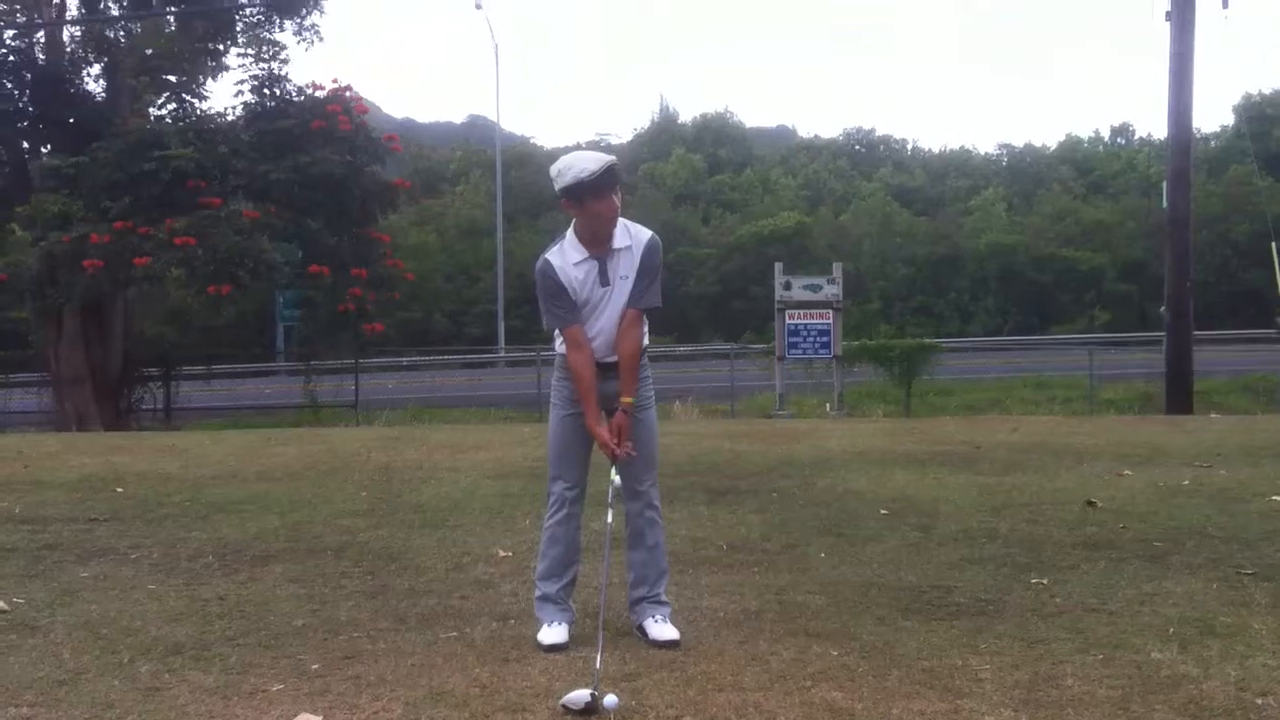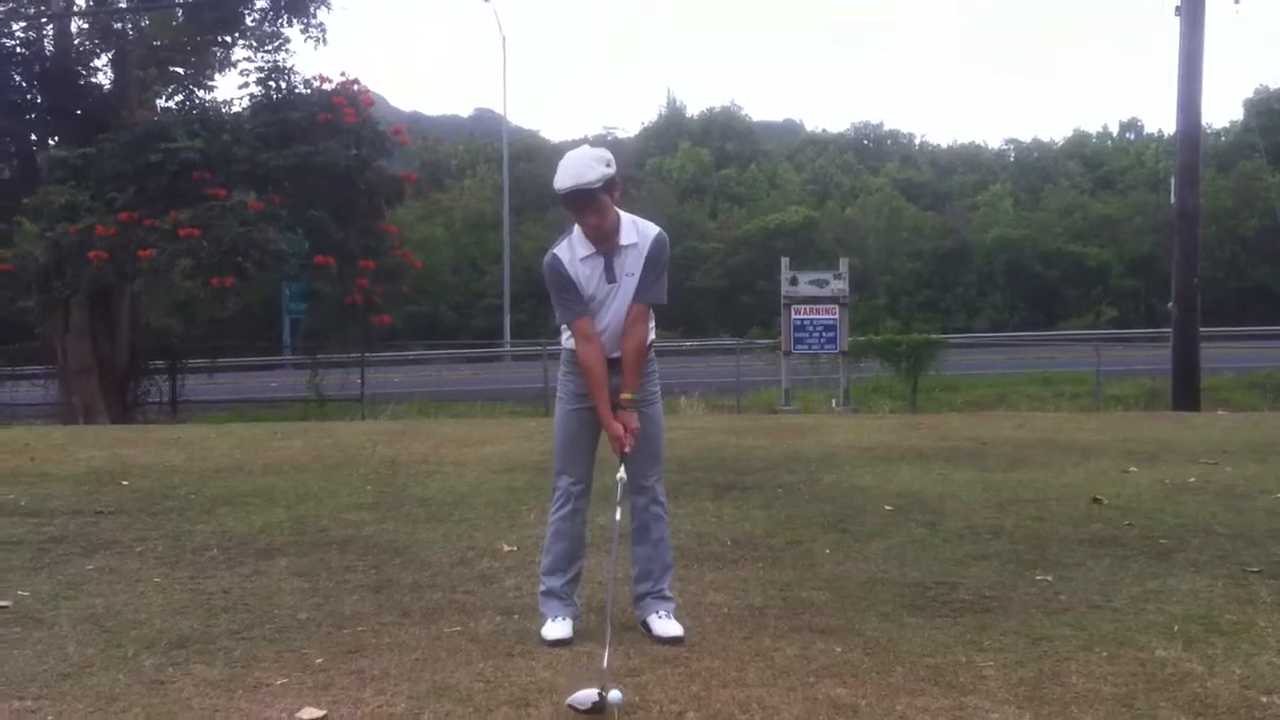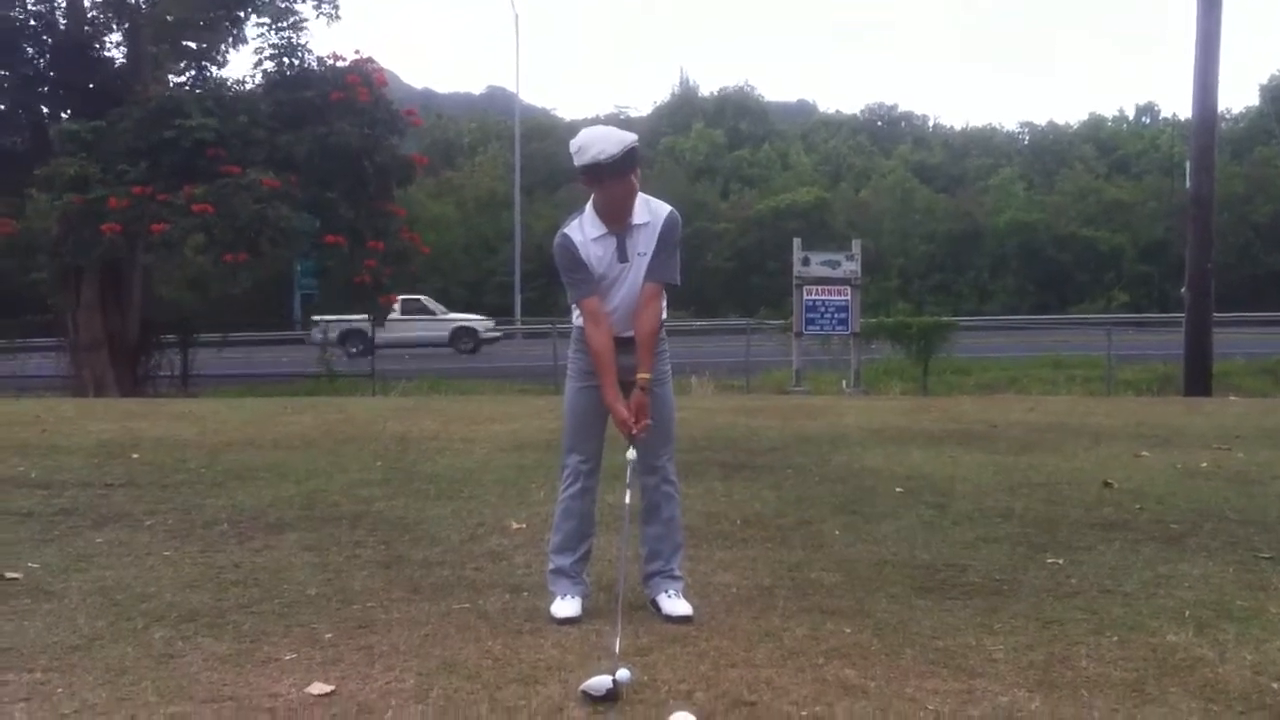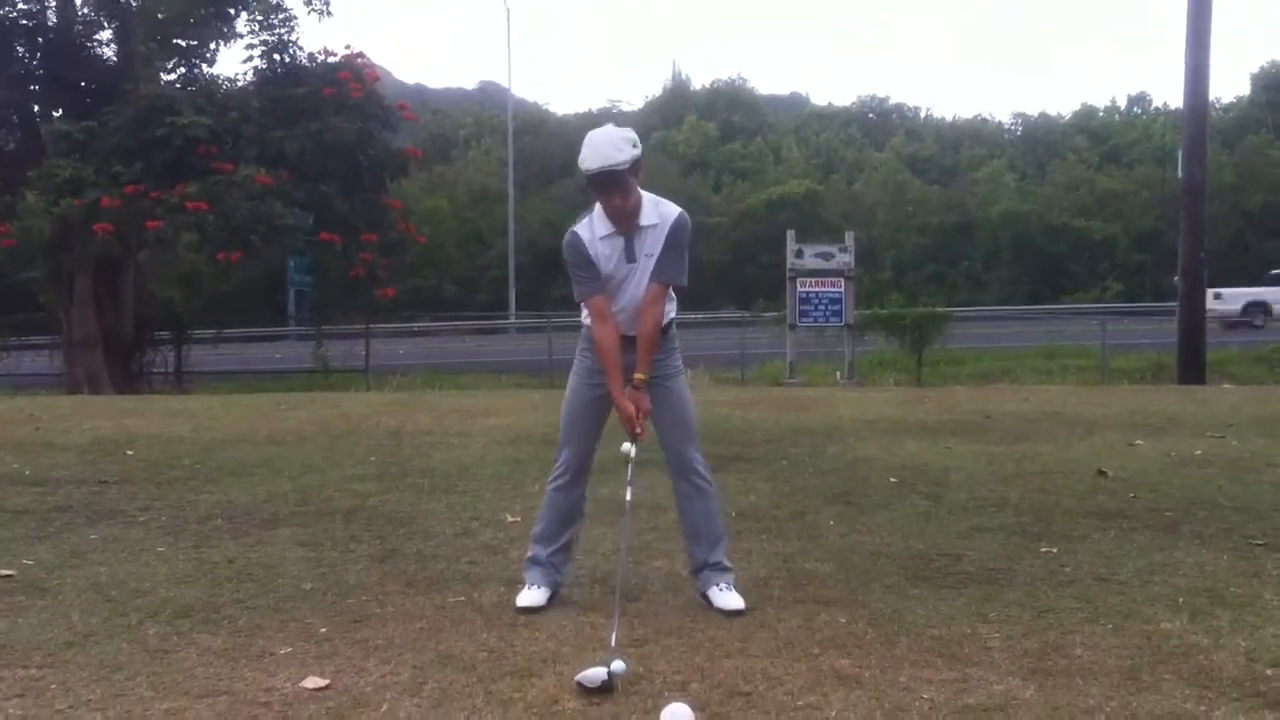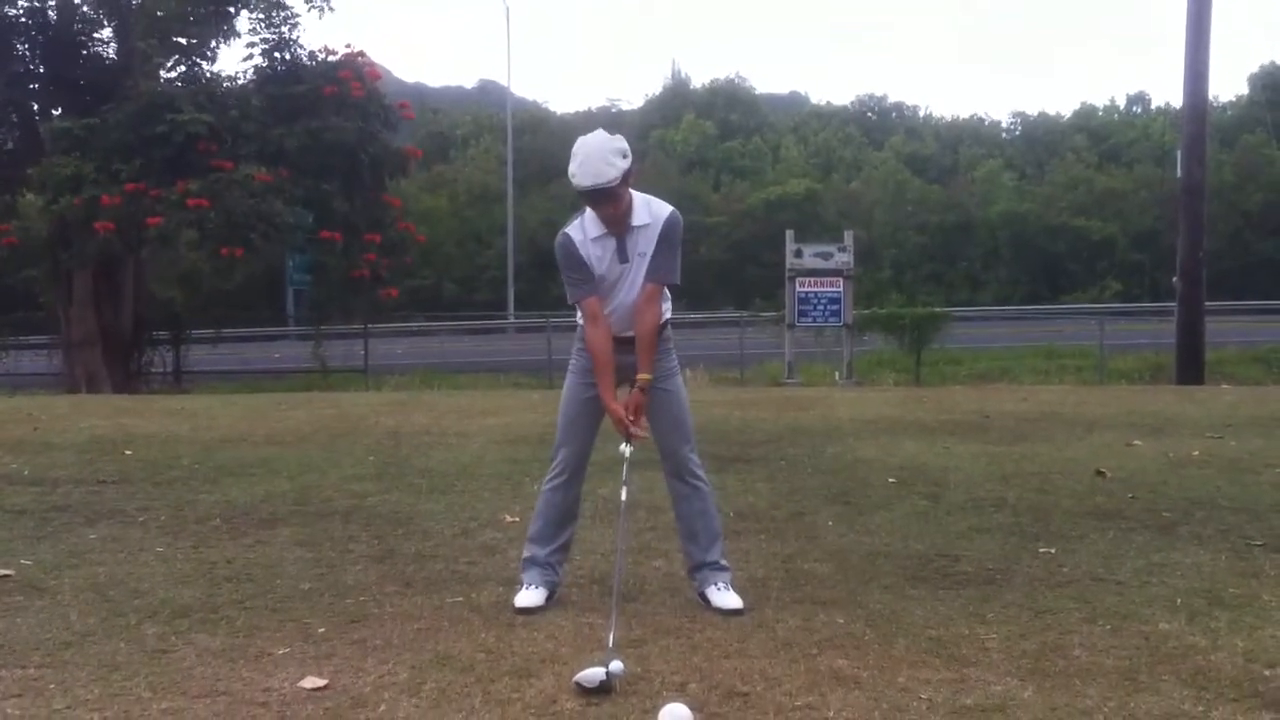
dt=1s
person 1, frame 1
left shoulder: (645, 246)
right shoulder: (552, 266)
left elbow: (630, 329)
right elbow: (576, 348)
left wrist: (624, 407)
right wrist: (595, 423)
left hip: (630, 374)
right hip: (574, 378)
left knee: (643, 493)
right knee: (564, 494)
left ankle: (650, 607)
right ankle: (554, 609)
person 1, frame 2
left shoulder: (652, 242)
right shoulder: (559, 260)
left elbow: (636, 326)
right elbow: (586, 342)
left wrist: (628, 405)
right wrist: (607, 416)
left hip: (638, 369)
right hip: (580, 373)
left knee: (648, 488)
right knee: (570, 488)
left ankle: (654, 602)
right ankle: (558, 604)
person 1, frame 3
left shoulder: (664, 221)
right shoulder: (570, 240)
left elbow: (650, 306)
right elbow: (596, 321)
left wrist: (642, 384)
right wrist: (613, 399)
left hip: (648, 349)
right hip: (591, 352)
left knee: (659, 468)
right knee: (579, 467)
left ankle: (664, 582)
right ankle: (567, 582)
person 1, frame 4
left shoulder: (673, 222)
right shoulder: (579, 238)
left elbow: (653, 305)
right elbow: (602, 318)
left wrist: (641, 384)
right wrist: (619, 395)
left hip: (659, 347)
right hip: (599, 348)
left knee: (688, 460)
right knee: (570, 462)
left ankle: (713, 573)
right ankle: (542, 572)
person 1, frame 5
left shoulder: (665, 220)
right shoulder: (571, 240)
left elbow: (649, 306)
right elbow: (595, 320)
left wrist: (642, 385)
right wrist: (608, 397)
left hip: (653, 345)
right hip: (594, 349)
left knee: (683, 460)
right knee: (566, 462)
left ankle: (711, 574)
right ankle: (539, 573)
